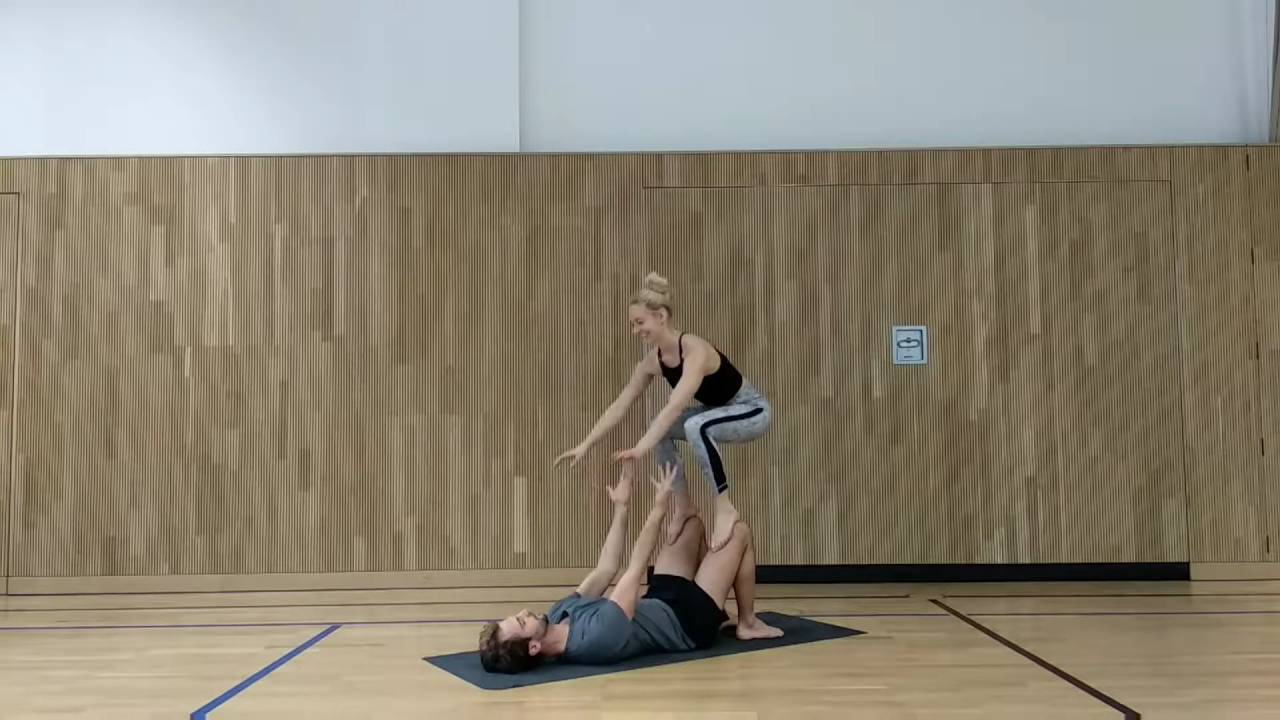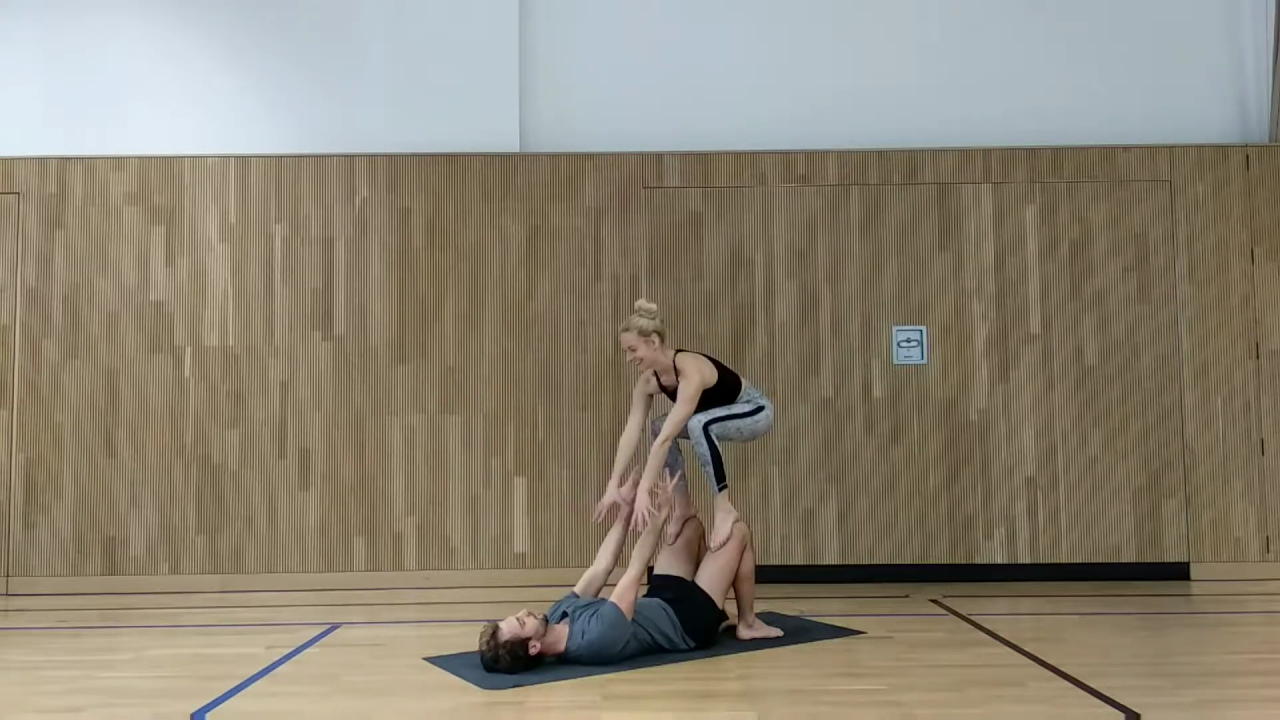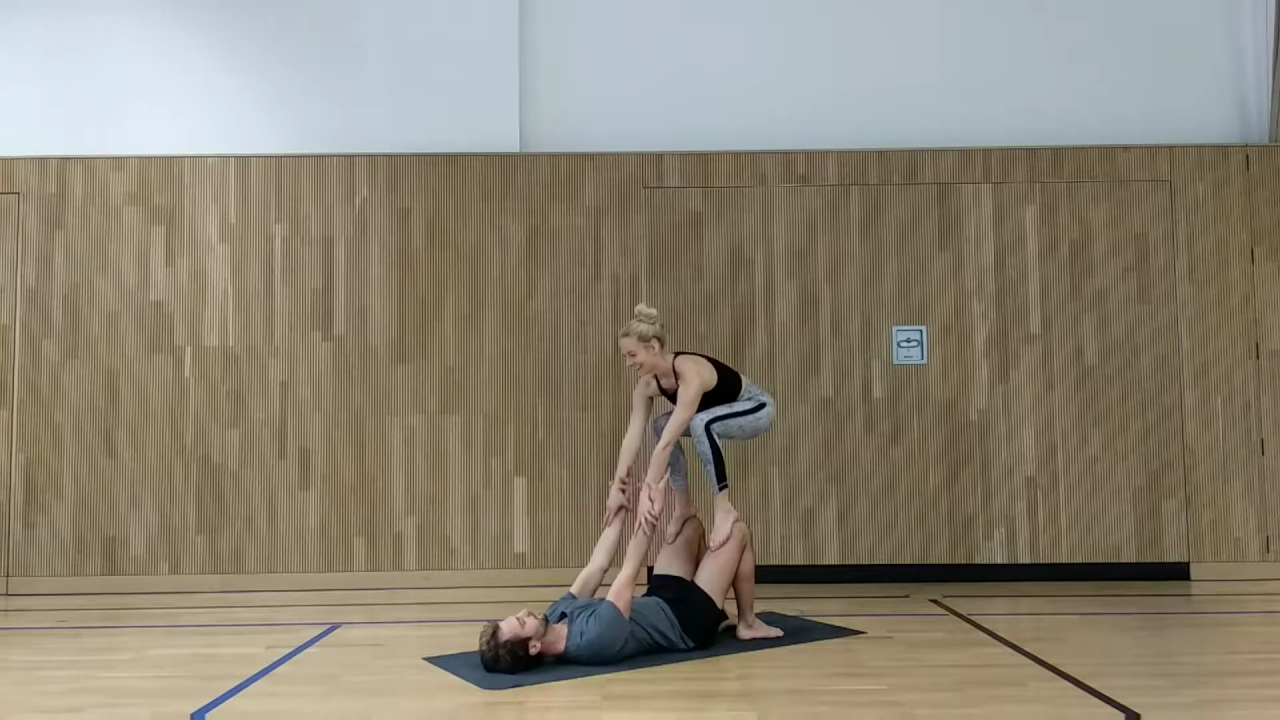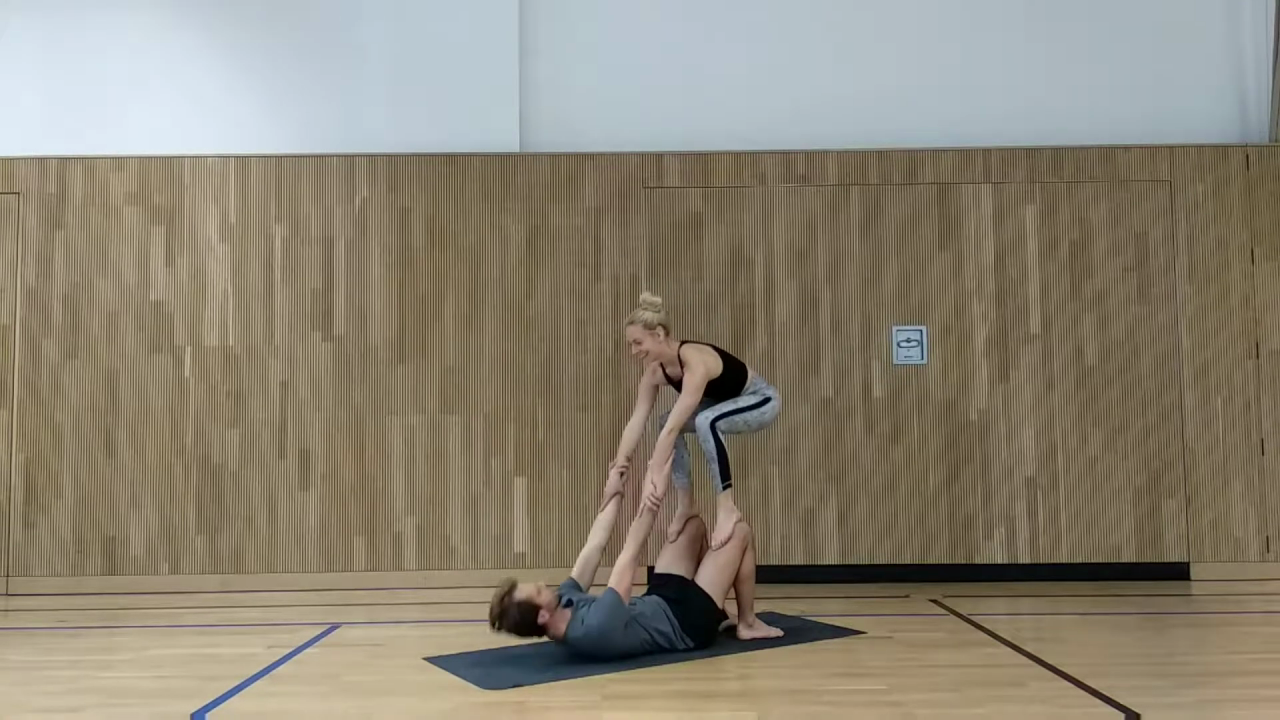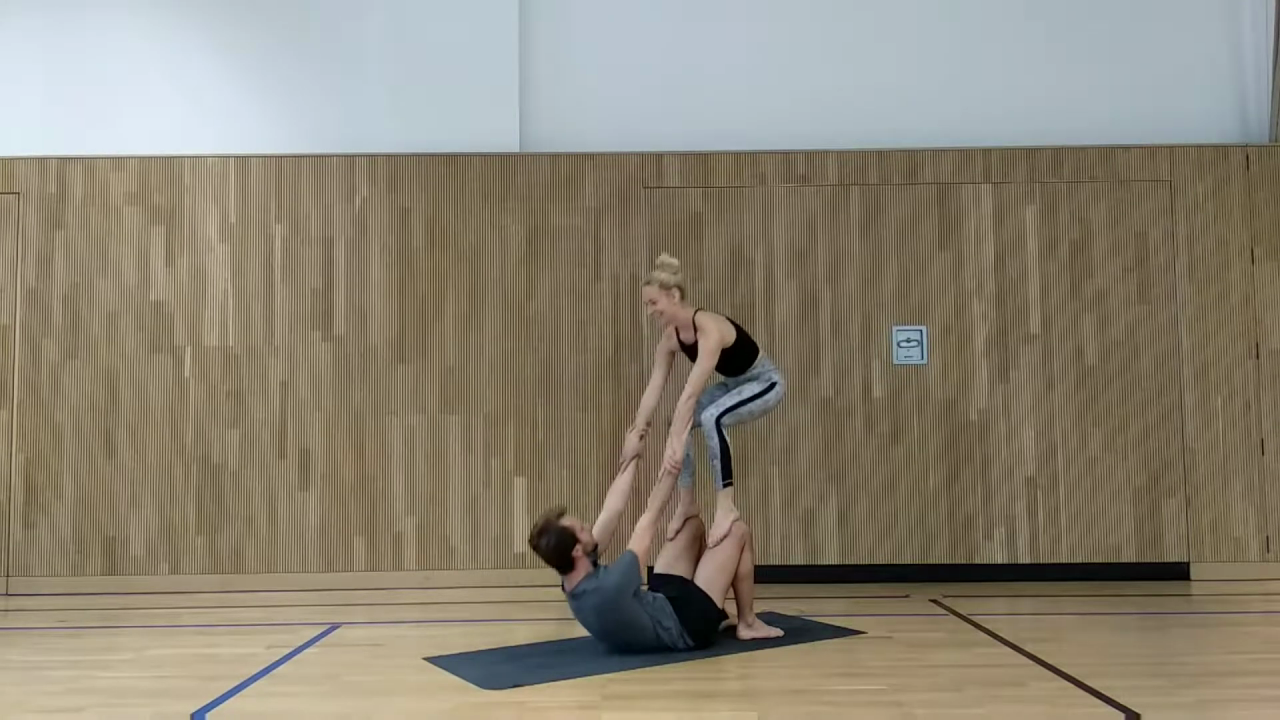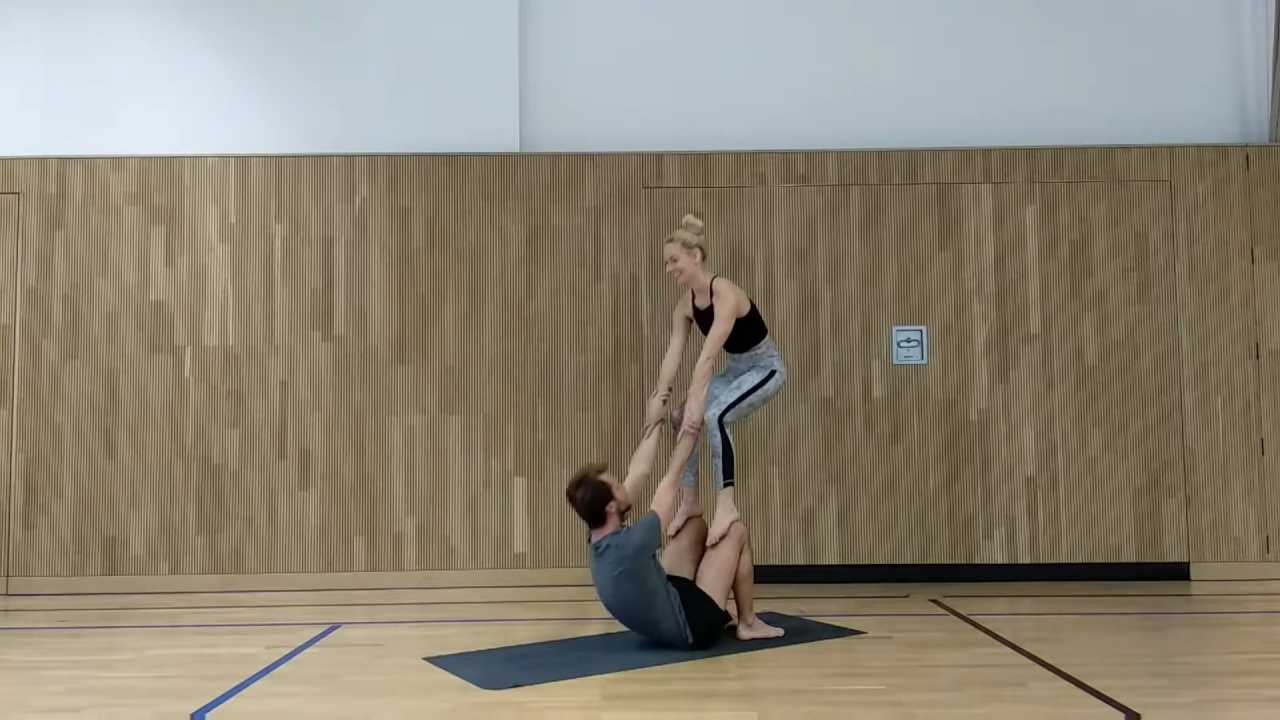
dt=0.4s
person 1, frame 1
left shoulder: (559, 617)
right shoulder: (597, 638)
left elbow: (606, 569)
right elbow: (635, 571)
left wrist: (621, 509)
right wrist: (659, 508)
left hip: (661, 605)
right hip: (689, 623)
left knee: (693, 524)
right knee: (740, 532)
left ankle: (718, 612)
right ankle: (748, 624)
person 1, frame 2
left shoulder: (558, 616)
right shoulder: (597, 638)
left elbow: (600, 567)
right elbow: (634, 572)
left wrist: (625, 509)
right wrist: (660, 513)
left hip: (661, 604)
right hip: (689, 623)
left knee: (692, 525)
right knee: (739, 532)
left ankle: (718, 612)
right ankle: (747, 623)
person 1, frame 3
left shoulder: (557, 617)
right shoulder: (595, 640)
left elbow: (597, 565)
right elbow: (629, 571)
left wrist: (621, 509)
right wrist: (649, 514)
left hip: (660, 603)
right hip: (688, 623)
left knee: (692, 525)
right knee: (738, 532)
left ankle: (717, 612)
right ankle: (748, 623)
person 1, frame 4
left shoulder: (563, 603)
right shoulder: (595, 630)
left elbow: (594, 546)
right elbow: (629, 557)
left wrist: (614, 495)
right wrist: (652, 501)
left hip: (658, 603)
right hip: (687, 625)
left knee: (694, 525)
right knee: (740, 532)
left ankle: (716, 614)
right ankle: (748, 624)
person 1, frame 5
left shoulder: (576, 582)
right shoulder: (609, 589)
left elbow: (612, 511)
right elbow: (648, 522)
left wrist: (632, 457)
right wrist: (669, 472)
left hip: (662, 605)
right hip: (688, 629)
left knee: (693, 525)
right knee: (738, 531)
left ankle: (717, 615)
right ankle: (748, 624)
person 1, frame 6
left shoulder: (600, 540)
right shoulder: (631, 546)
left elbow: (638, 473)
right elbow: (669, 485)
left wrist: (656, 423)
right wrist: (690, 432)
left hip: (673, 605)
right hip: (691, 628)
left knee: (696, 524)
right knee: (736, 532)
left ankle: (721, 610)
right ankle: (748, 624)
person 2, frame 1
left shoulder: (695, 350)
right shoulder: (652, 361)
left elbow: (675, 407)
right elbow: (619, 406)
left wrist: (643, 447)
right wrist: (584, 446)
left hip: (753, 410)
right hip: (719, 410)
left knee: (695, 427)
right knee: (660, 430)
left ankle: (725, 508)
right ankle: (683, 505)
person 2, frame 2
left shoulder: (690, 371)
right shoulder: (647, 381)
left elbow: (666, 439)
right elbow: (631, 433)
left wrist: (643, 493)
right wrist: (613, 486)
left hip: (754, 410)
right hip: (723, 412)
left knee: (698, 424)
right knee: (659, 426)
left ankle: (724, 509)
right ankle: (682, 506)
person 2, frame 3
left shoulder: (690, 374)
right shoulder: (647, 384)
left elbow: (667, 443)
right elbow: (633, 436)
left hip: (756, 407)
right hip: (723, 411)
left knee: (701, 423)
right knee: (661, 425)
left ankle: (724, 509)
right ankle: (683, 506)
person 2, frame 4
left shoulder: (695, 362)
right shoulder: (654, 371)
left elbow: (671, 429)
right elbow: (636, 422)
right wrist: (617, 470)
left hip: (761, 400)
right hip: (728, 401)
left knee: (706, 421)
right knee: (670, 422)
left ankle: (727, 509)
right ankle: (685, 506)
person 2, frame 5
left shoulder: (709, 328)
right shoulder: (670, 337)
left elbow: (690, 393)
right elbow: (654, 388)
right wrist: (636, 433)
left hip: (765, 382)
right hip: (734, 383)
left knee: (711, 418)
right knee: (680, 421)
left ankle: (726, 507)
right ankle: (687, 504)
person 2, frame 6
left shoulder: (725, 294)
right shoulder: (685, 305)
left elbow: (707, 357)
right elbow: (673, 354)
left wrist: (695, 401)
right wrist: (659, 398)
left hip: (765, 368)
right hip: (735, 370)
left knee: (713, 416)
right knee: (687, 419)
left ankle: (727, 506)
right ankle: (690, 503)
